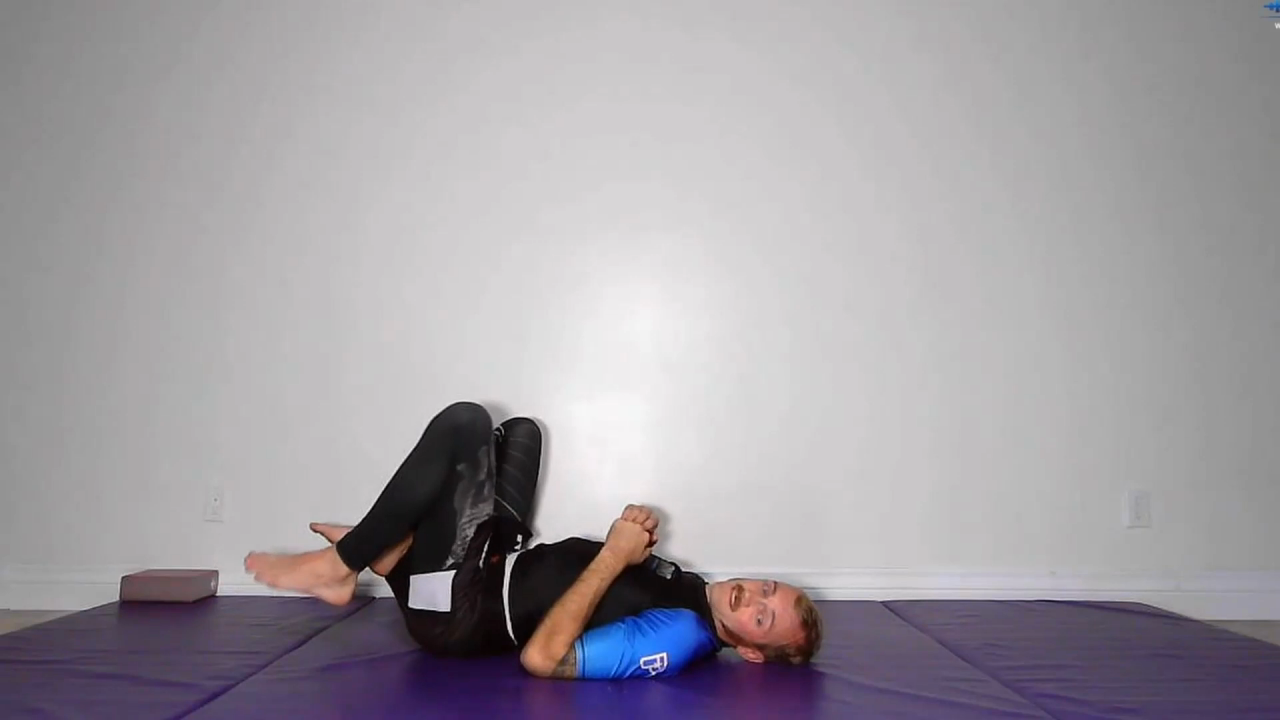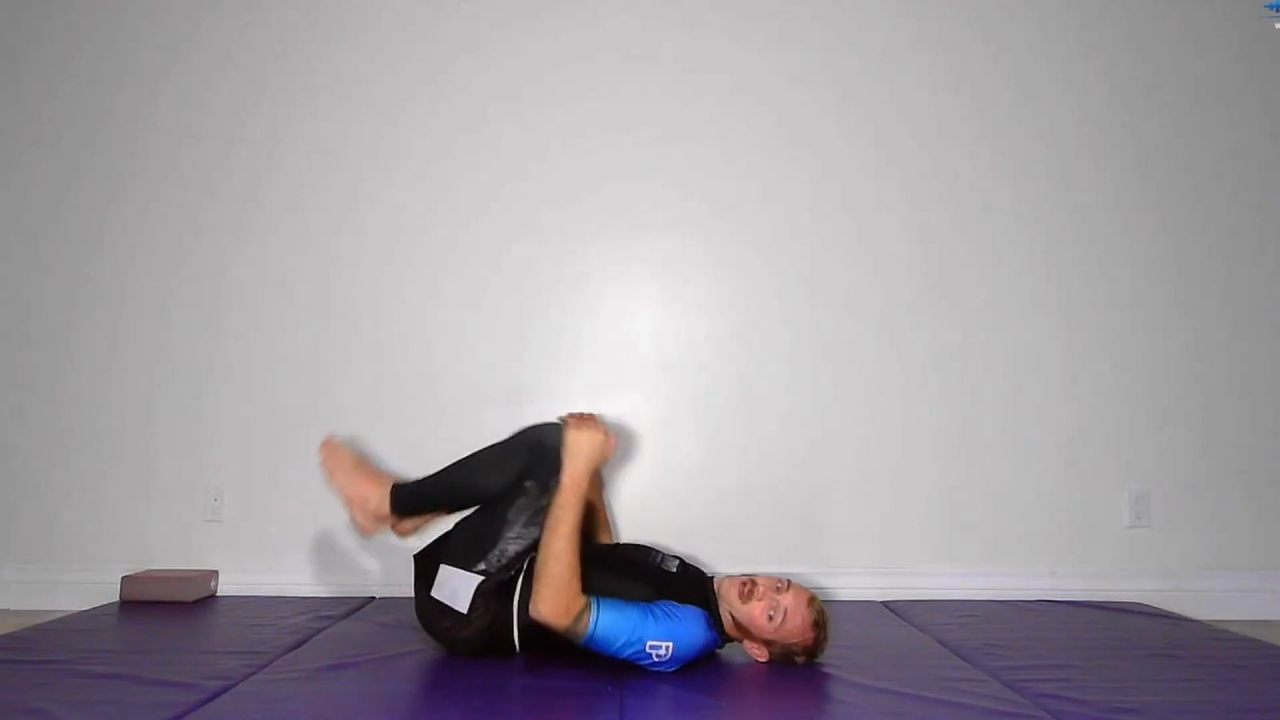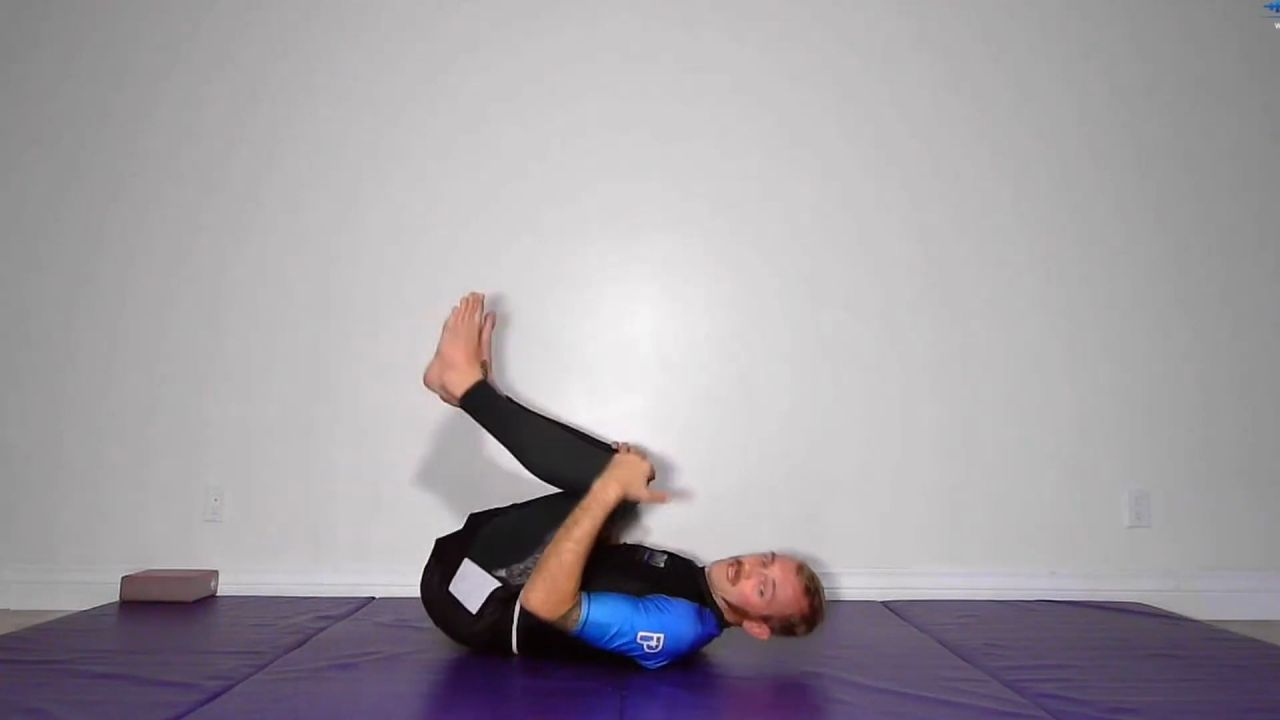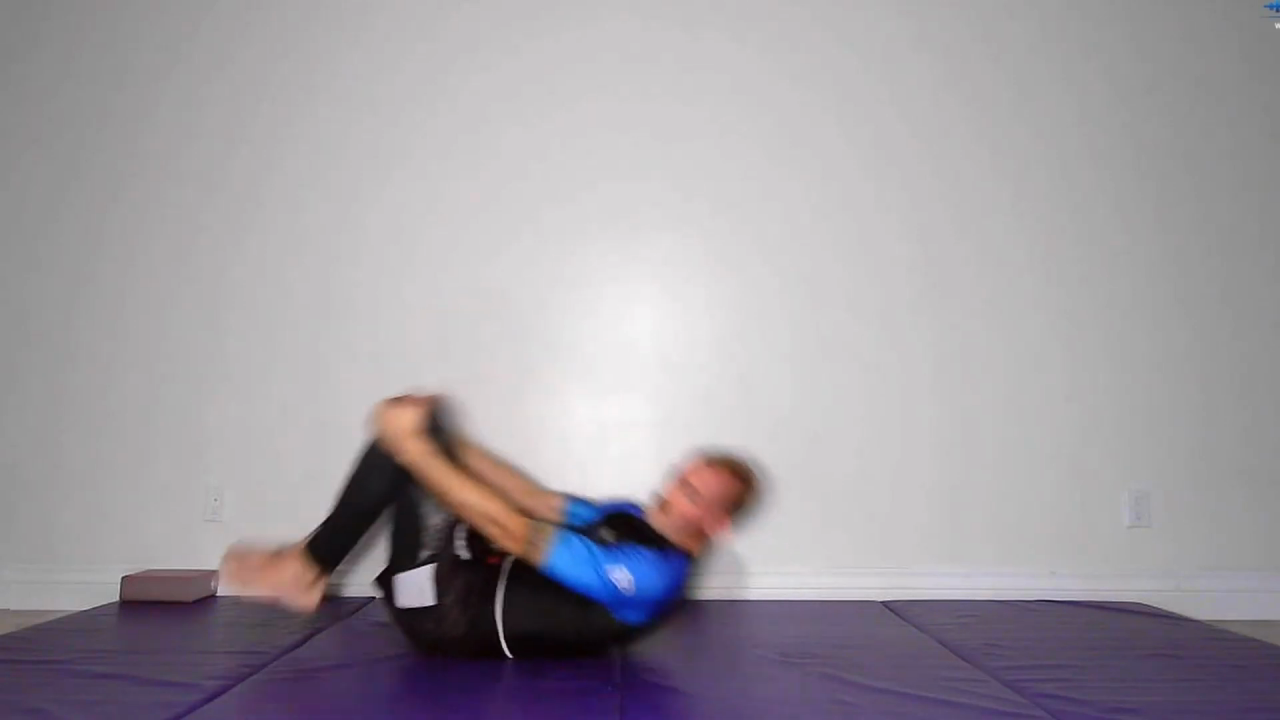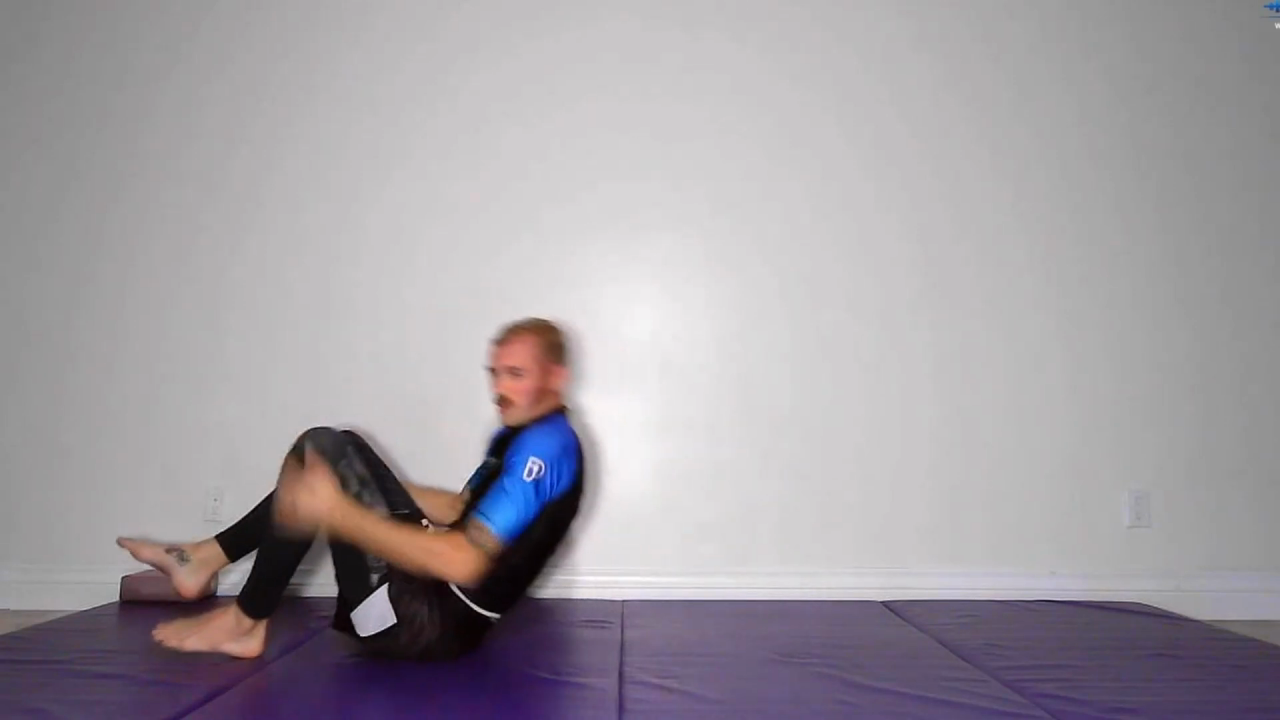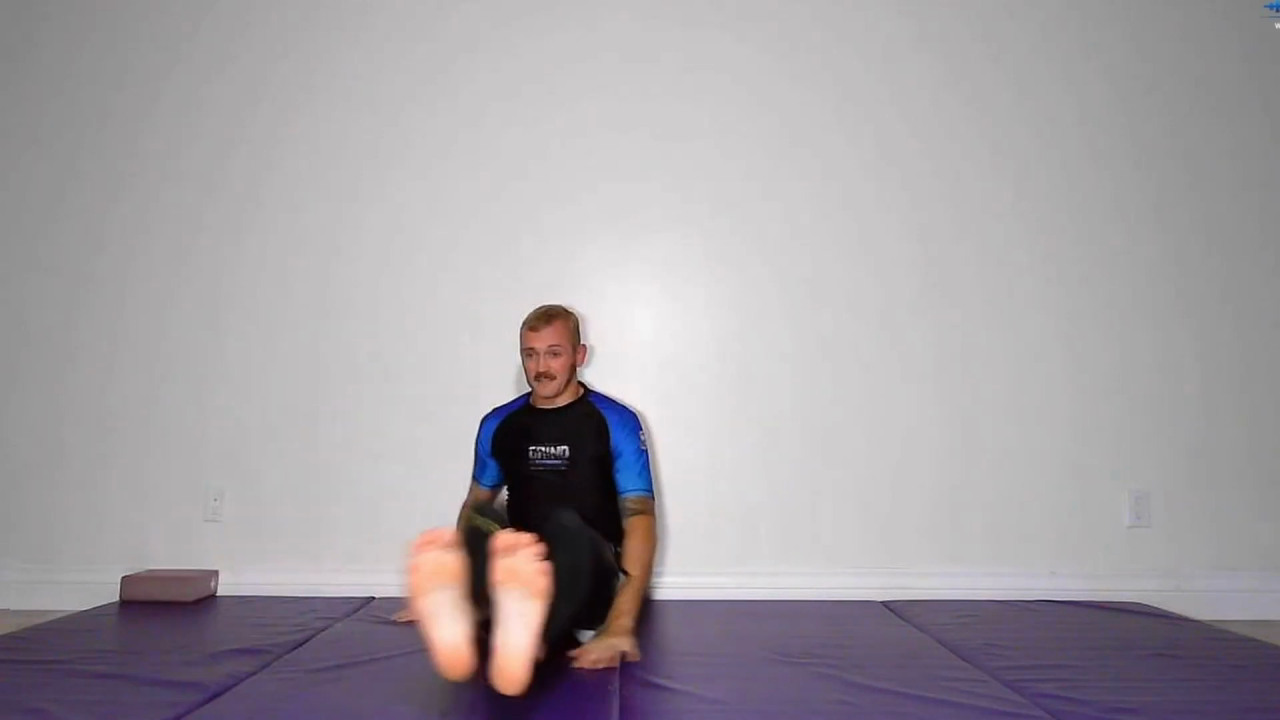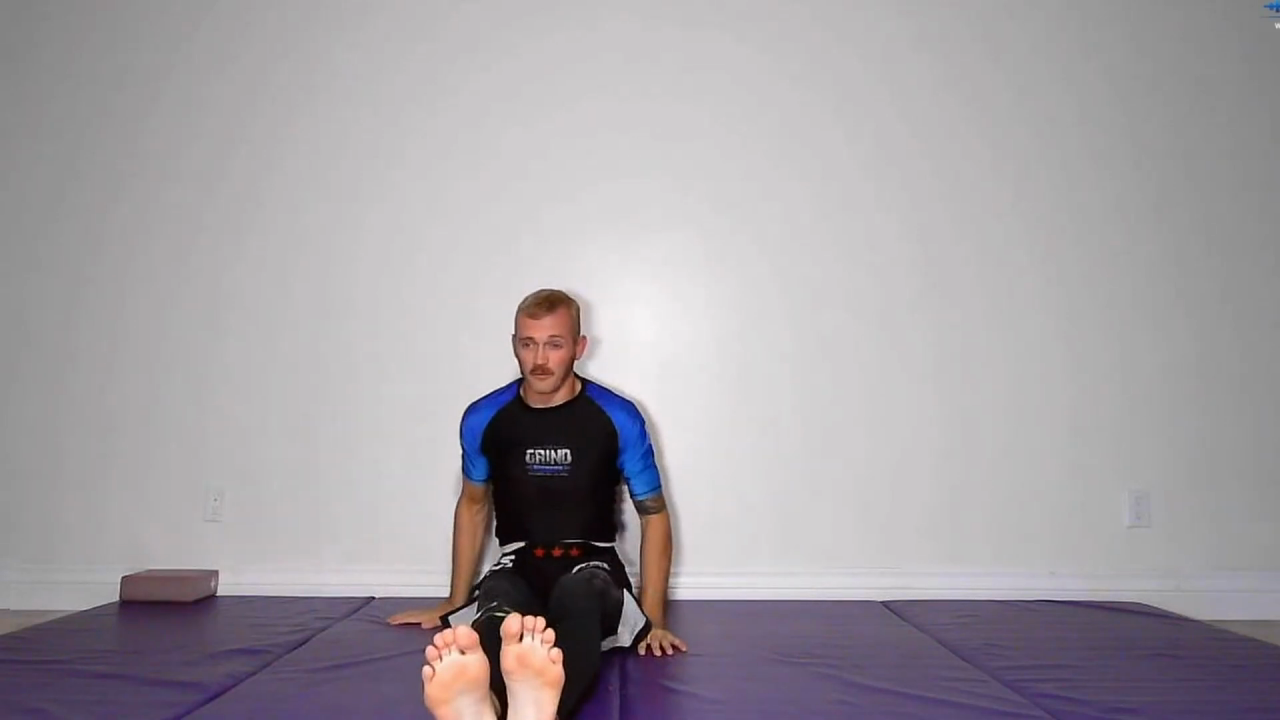
dt=0.5s
person 1, frame 1
left shoulder: (679, 642)
right shoulder: (692, 590)
left elbow: (541, 658)
left wrist: (615, 556)
right wrist: (630, 542)
left hip: (458, 611)
right hip: (500, 570)
left knee: (467, 424)
right knee: (520, 430)
left ankle: (341, 564)
right ankle: (393, 546)
person 1, frame 2
left shoulder: (682, 637)
right shoulder: (697, 587)
left elbow: (553, 610)
right elbow: (606, 561)
left wrist: (576, 473)
right wrist: (590, 469)
left hip: (471, 610)
right hip: (516, 574)
left knee: (549, 448)
right knee: (563, 447)
left ankle: (390, 502)
right ankle: (414, 507)
person 1, frame 3
left shoulder: (674, 629)
right shoulder: (687, 577)
left elbow: (543, 601)
right elbow: (602, 552)
left wrist: (609, 492)
right wrist: (613, 490)
left hip: (471, 604)
right hip: (491, 585)
left ankle: (465, 385)
right ankle: (474, 390)
person 1, frame 4
left shoulder: (648, 574)
right shoulder: (634, 521)
left elbow: (509, 533)
right elbow: (540, 502)
left wrist: (410, 444)
right wrist: (445, 441)
left hip: (447, 614)
right hip: (476, 582)
left knee: (405, 441)
right knee: (420, 436)
left ankle: (304, 567)
right ankle: (308, 564)
person 1, frame 5
left shoulder: (545, 445)
right shoulder: (524, 435)
left elbow: (463, 560)
left wrist: (337, 514)
right wrist: (358, 491)
left hip: (432, 623)
right hip: (434, 596)
left knee: (320, 448)
right knee: (339, 447)
left ankle: (245, 625)
right ankle: (208, 555)
person 1, frame 6
left shoulder: (614, 422)
right shoulder: (499, 425)
left elbow: (639, 523)
right elbow: (476, 505)
left wrist: (620, 626)
left hip: (591, 583)
right hip: (527, 570)
left knee: (565, 528)
right knee: (482, 524)
left ankle: (522, 638)
right ankle: (459, 618)
person 1, frame 7
left shoulder: (618, 417)
right shoulder: (483, 418)
left elbow: (654, 515)
right elbow: (473, 506)
left wrist: (653, 618)
right wrist: (456, 601)
left hip: (589, 566)
right hip: (518, 567)
left knee: (577, 597)
right knee: (497, 610)
